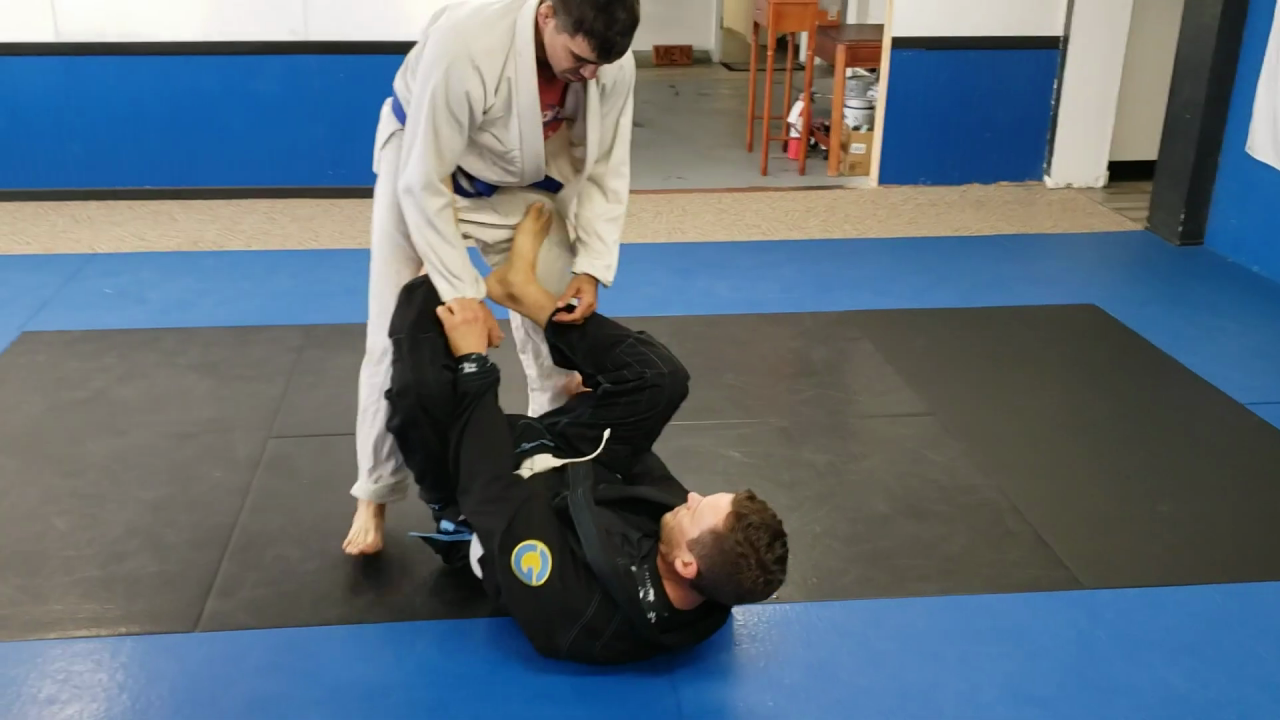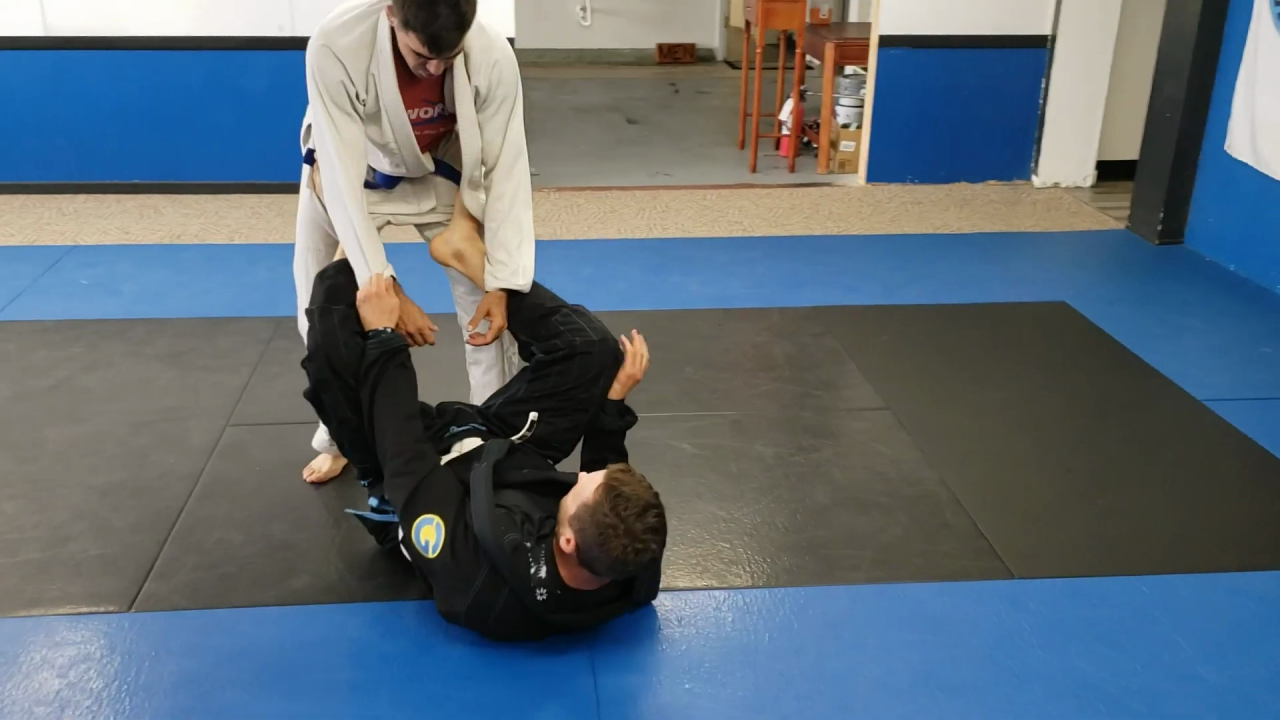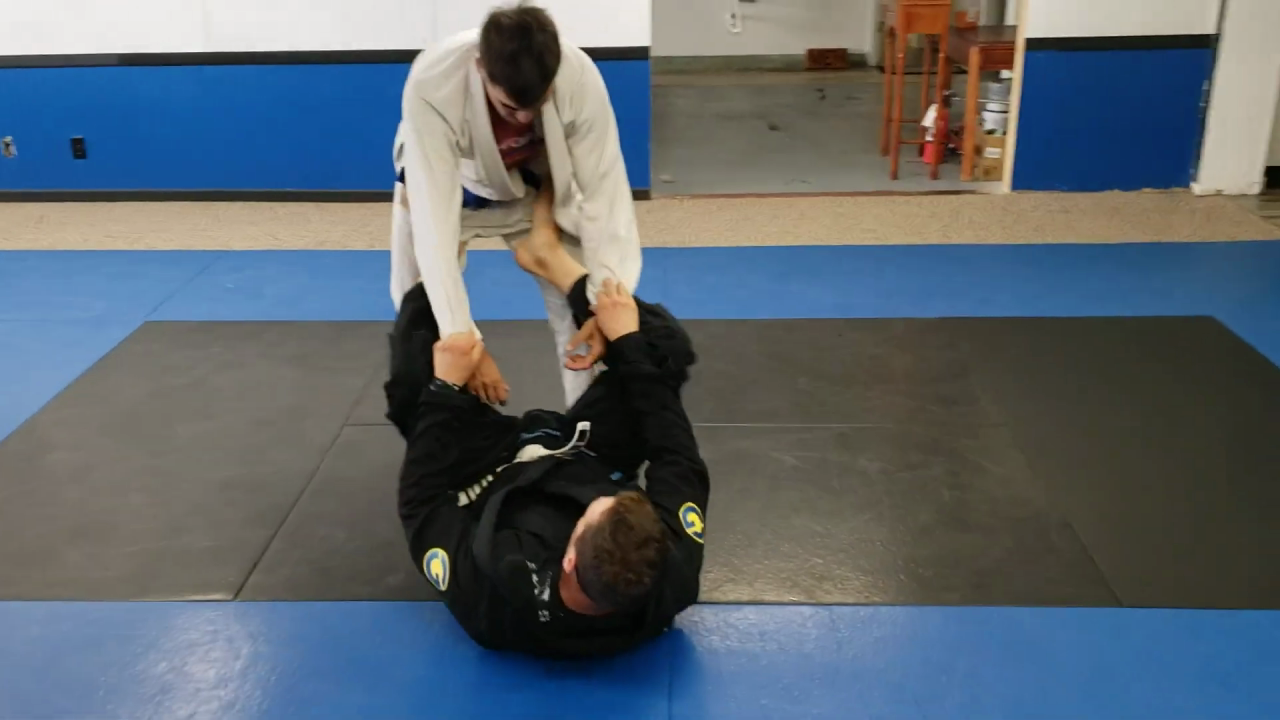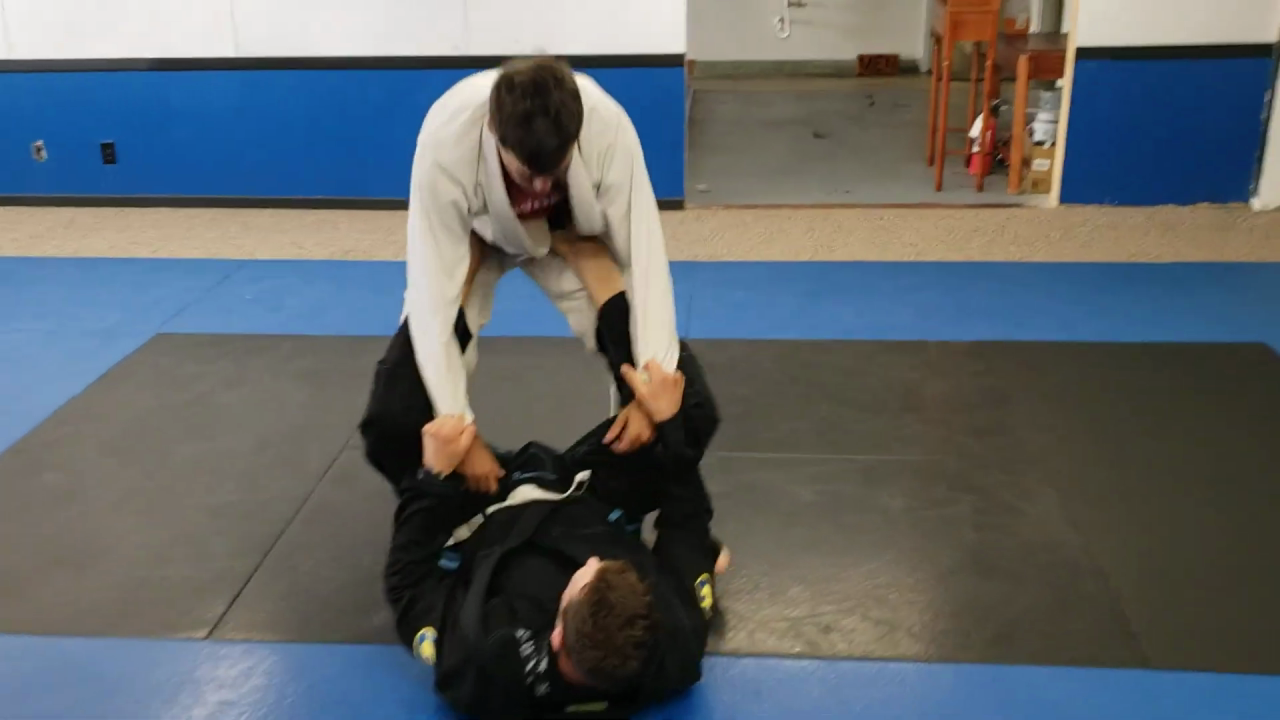
dt=0.5s
person 1, frame 1
left shoulder: (611, 65)
left elbow: (602, 167)
right elbow: (423, 184)
left wrist: (591, 269)
right wrist: (466, 295)
left hip: (524, 181)
right hip: (427, 168)
left knee: (553, 334)
right knee: (398, 338)
right ankle: (374, 495)
person 1, frame 2
left shoulder: (491, 54)
right shoulder: (335, 45)
left elbow: (505, 168)
right elbow: (341, 175)
left wrist: (502, 282)
left hip: (442, 169)
right hip: (352, 168)
left knee: (487, 307)
right ankle: (339, 437)
person 1, frame 3
left shoulder: (579, 79)
right shoulder: (431, 88)
left elbow: (603, 188)
right elbow: (434, 217)
left hip: (534, 184)
right hip: (445, 181)
left knee: (578, 309)
person 1, frame 4
left shoulder: (606, 126)
right shoulder: (445, 150)
left elbow: (643, 252)
right elbow: (432, 298)
left hip: (565, 228)
right hip: (476, 232)
left knee: (622, 340)
right knee: (412, 360)
person 2, frame 1
left shoulder: (582, 612)
right shoulder: (720, 582)
left elbow: (490, 494)
left wrist: (473, 365)
left hip: (487, 511)
left knee: (424, 393)
right knee: (659, 376)
left ankle: (434, 271)
right ankle: (518, 287)
person 2, frame 2
left shoulder: (476, 579)
right shoulder: (636, 572)
left elbow: (406, 460)
left wrist: (383, 337)
right wrist: (612, 406)
left knee: (337, 356)
right knee: (589, 348)
right ankle: (467, 254)
person 2, frame 3
left shoulder: (491, 600)
right shoulder: (674, 573)
left elbow: (422, 502)
right elbow: (677, 456)
left wrist: (444, 390)
right wrist: (631, 342)
left knee: (415, 382)
right knee: (664, 347)
right ankle: (547, 257)
person 2, frame 4
left shoulder: (476, 675)
right shoulder: (676, 651)
left elbow: (408, 587)
right elbow: (688, 530)
left wrist: (435, 476)
right wrist: (668, 423)
right knee: (689, 412)
